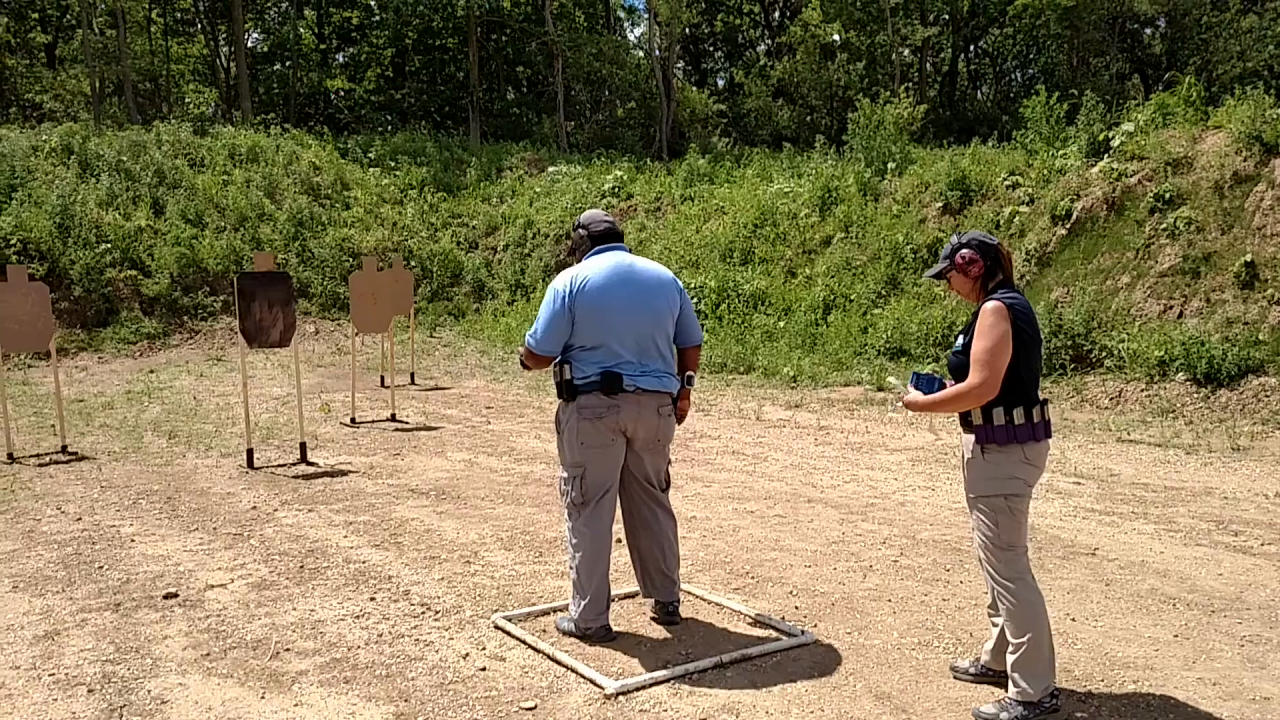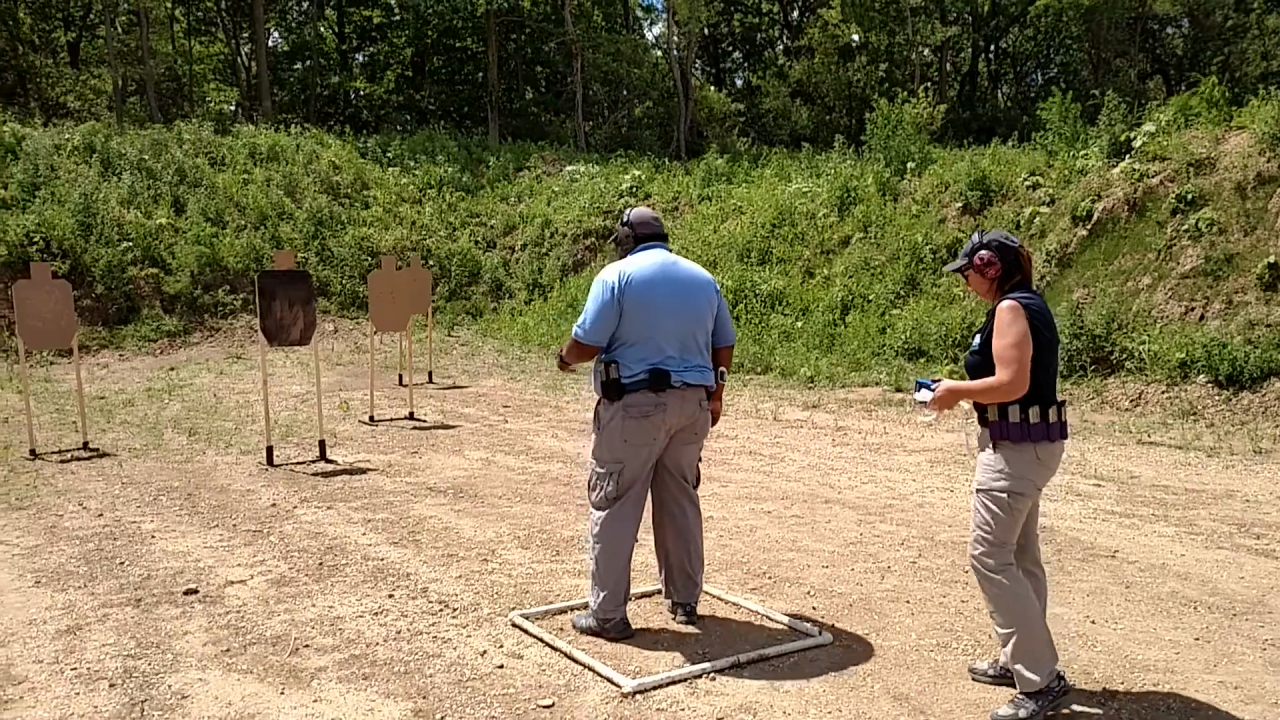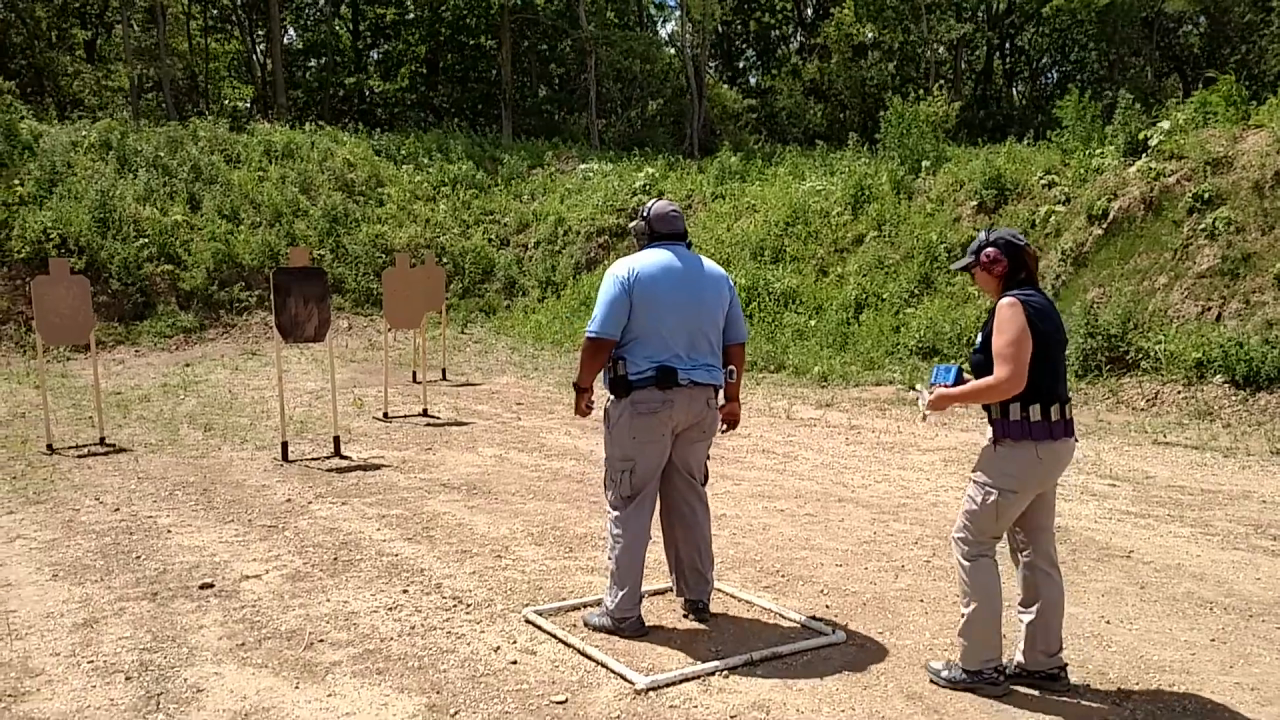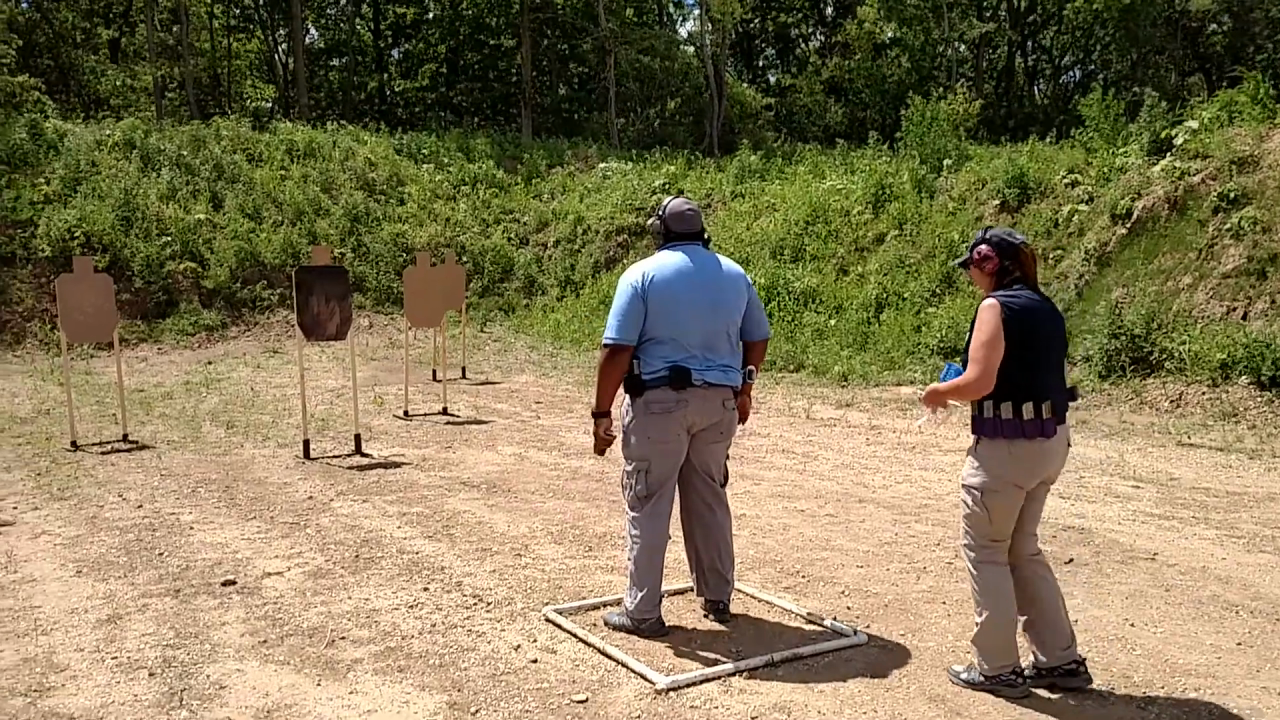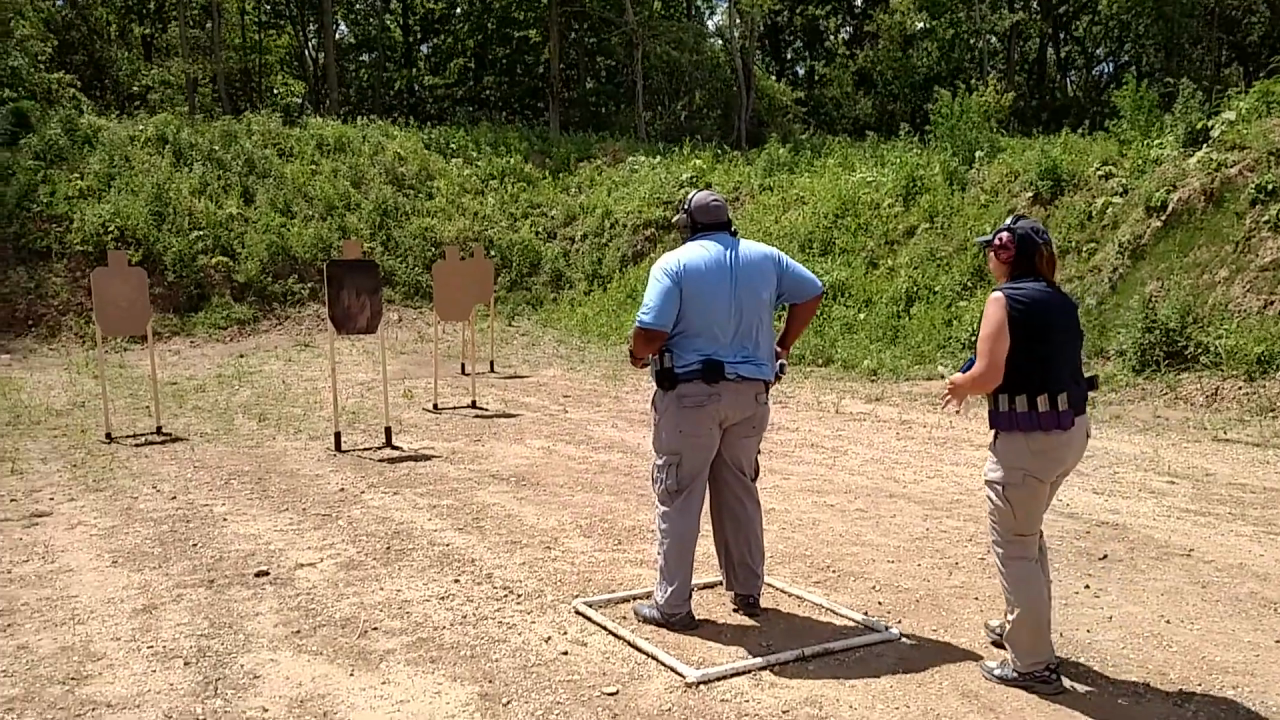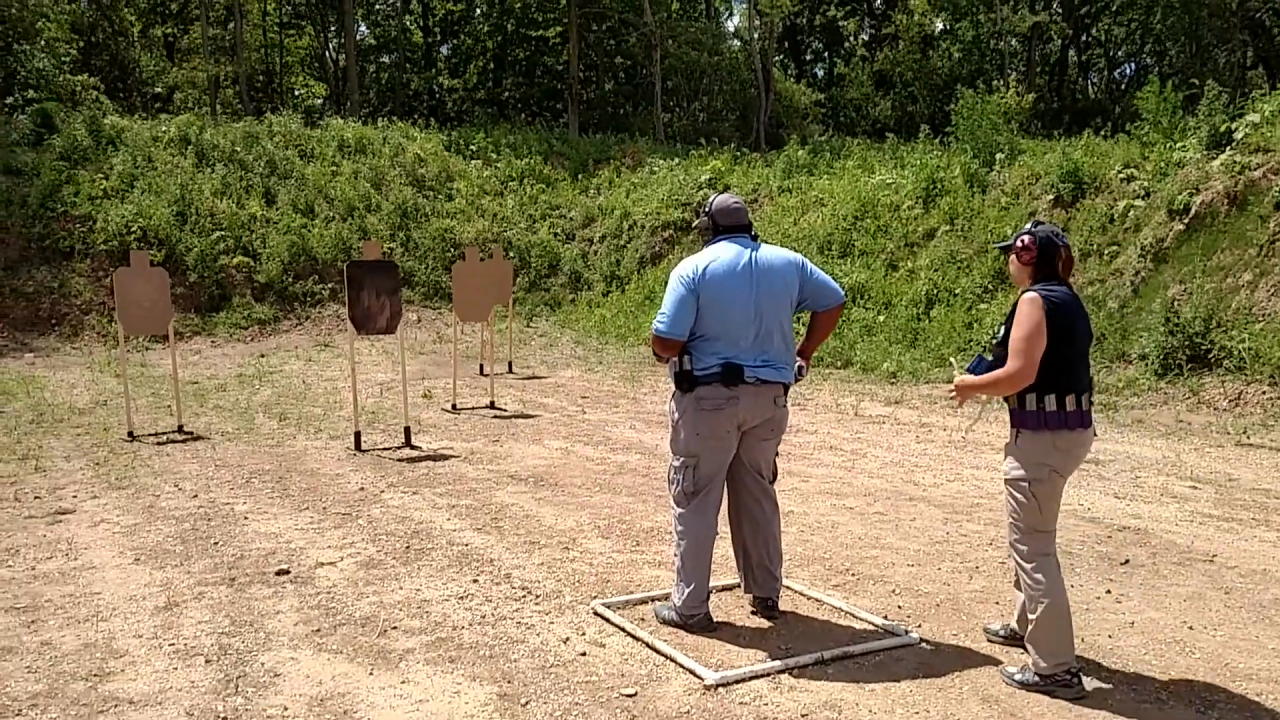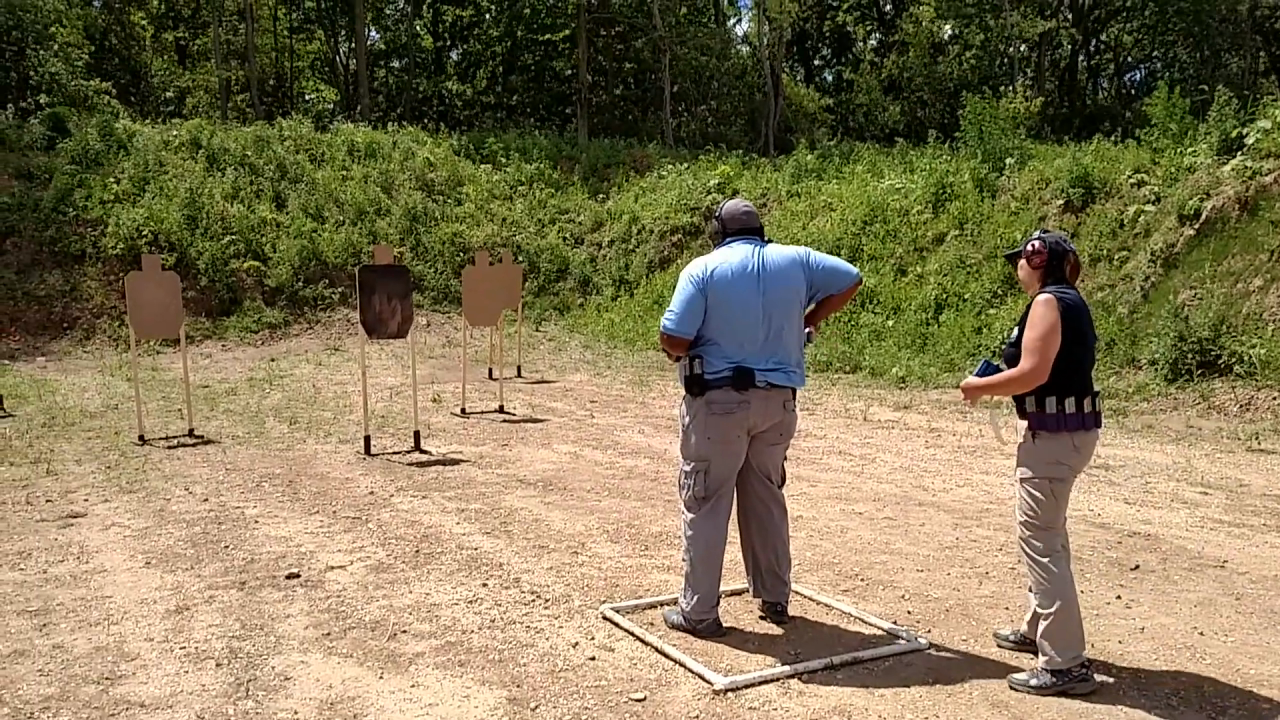
dt=0.4s
person 1, frame 1
left shoulder: (996, 309)
right shoulder: (1007, 306)
left elbow: (982, 388)
left wrist: (922, 404)
right wrist: (941, 391)
left hip: (1003, 450)
right hip: (999, 446)
left knee: (1006, 566)
right knee: (998, 560)
right ankle: (1002, 659)
person 1, frame 2
left shoulder: (1011, 308)
right shoulder: (1027, 305)
left elbow: (1012, 384)
left wrist: (956, 389)
right wrist: (963, 391)
left hip: (1016, 446)
right hip: (1026, 443)
left knee: (990, 556)
right knee: (1019, 554)
right ankle: (1022, 662)
person 1, frame 3
left shoulder: (1011, 306)
right shoulder: (1037, 304)
left elbow: (1009, 382)
left wrist: (951, 396)
right wrist: (969, 386)
left hip: (1021, 445)
right hip: (1046, 441)
left knee: (971, 542)
right knee: (1035, 551)
left ankle: (981, 665)
right ankle: (1043, 661)
person 1, frame 4
left shoulder: (996, 306)
right shoulder: (1044, 307)
left elbow: (979, 383)
left wrist: (940, 391)
right wrist: (957, 389)
left hip: (1006, 444)
right hip: (1048, 440)
left knee: (984, 552)
right knee: (1021, 548)
left ankle: (998, 669)
right ankle: (1060, 659)
person 1, frame 5
left shoulder: (1005, 299)
right shoulder: (1059, 300)
left elbow: (987, 377)
left wrist: (958, 384)
right wrist: (970, 384)
left hip: (1027, 436)
right hip: (1069, 429)
left knee: (1014, 547)
right knee: (1026, 534)
left ankle: (1033, 664)
right ankle: (1022, 629)
person 1, frame 6
left shoulder: (1035, 300)
right shoulder: (1066, 300)
left elbow: (1020, 374)
left wrist: (971, 385)
right wrist: (984, 382)
left hip: (1043, 434)
right hip: (1070, 429)
left knee: (1031, 545)
right knee: (1034, 536)
left ankle: (1055, 667)
right ankle: (1027, 624)
person 1, frame 7
left shoulder: (1048, 301)
right shoulder: (1066, 301)
left elbow: (1033, 374)
left wrist: (980, 387)
right wrist: (997, 382)
left hip: (1054, 433)
right hip: (1062, 430)
left knee: (1039, 542)
right knee: (1046, 536)
left ankle: (1066, 663)
right ankle: (1038, 629)
person 2, frame 1
left shoulder: (571, 281)
right shoulder: (665, 277)
left elbow: (538, 354)
right elbow: (691, 345)
left wrist: (526, 360)
right wrist: (683, 393)
left hip: (593, 407)
right hip: (654, 405)
left knee: (589, 511)
right knee: (651, 503)
left ankle: (590, 618)
right ankle: (666, 600)
person 2, frame 2
left shoulder: (617, 275)
right shoulder: (702, 277)
left elbow: (586, 344)
right elbow: (724, 346)
left wrist: (566, 357)
right wrist: (714, 395)
left hip: (635, 404)
right hip: (691, 402)
left knee: (614, 505)
right knee: (680, 501)
left ankle: (608, 612)
right ankle: (685, 600)
person 2, frame 3
left shoulder: (627, 270)
right shoulder: (717, 275)
left elbow: (600, 341)
right elbow: (735, 344)
left wrist: (583, 387)
right wrist: (732, 398)
left hip: (643, 400)
right hip: (699, 400)
left knee: (629, 505)
right knee: (689, 498)
left ankle: (623, 611)
right ankle: (697, 597)
person 2, frame 4
left shoulder: (642, 274)
right shoulder: (734, 274)
left elbow: (617, 351)
right elbow: (757, 341)
left wrist: (601, 414)
right wrist: (744, 394)
left hip: (659, 402)
right hip: (718, 401)
left knee: (647, 506)
right knee: (708, 499)
left ankle: (642, 611)
right ankle: (717, 598)
person 2, frame 5
left shoulder: (674, 263)
right shoulder: (764, 257)
left elbow: (651, 331)
right elbow: (811, 292)
left wrist: (638, 354)
right wrist: (783, 346)
left hip: (692, 394)
right hip: (750, 393)
left knee: (678, 499)
right knee: (740, 493)
left ankle: (672, 605)
right ankle: (748, 592)
person 2, frame 6
left shoulder: (694, 267)
right shoulder: (786, 262)
left elbow: (667, 340)
right elbow: (833, 301)
left wrist: (662, 353)
right wrist: (803, 355)
left hip: (710, 397)
right hip: (769, 397)
left knee: (695, 501)
right knee: (758, 496)
left ankle: (690, 607)
right ankle: (766, 595)
person 2, frame 7
left shoulder: (703, 269)
right shoulder: (795, 260)
left elbow: (674, 337)
right elbow: (850, 280)
left wrist: (677, 353)
right wrist: (810, 318)
left hip: (719, 400)
right hip: (777, 400)
left knee: (705, 506)
right knee: (767, 499)
left ankle: (698, 612)
right ankle: (775, 599)
